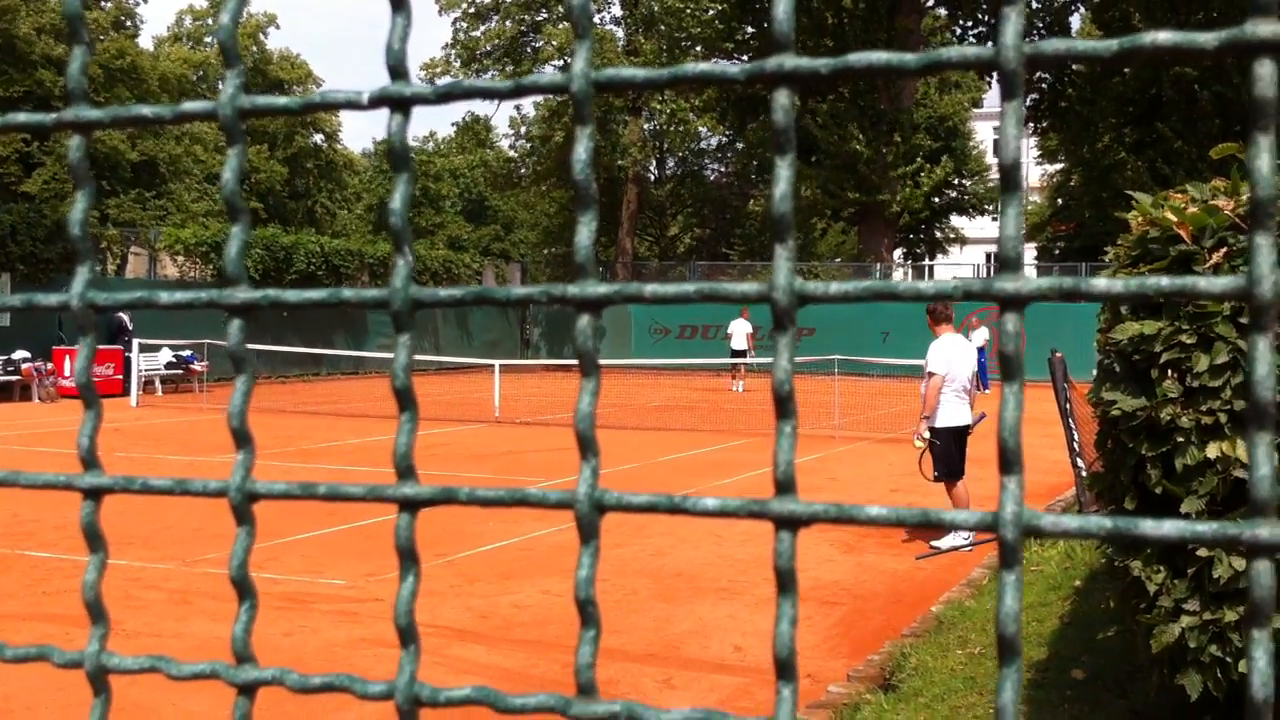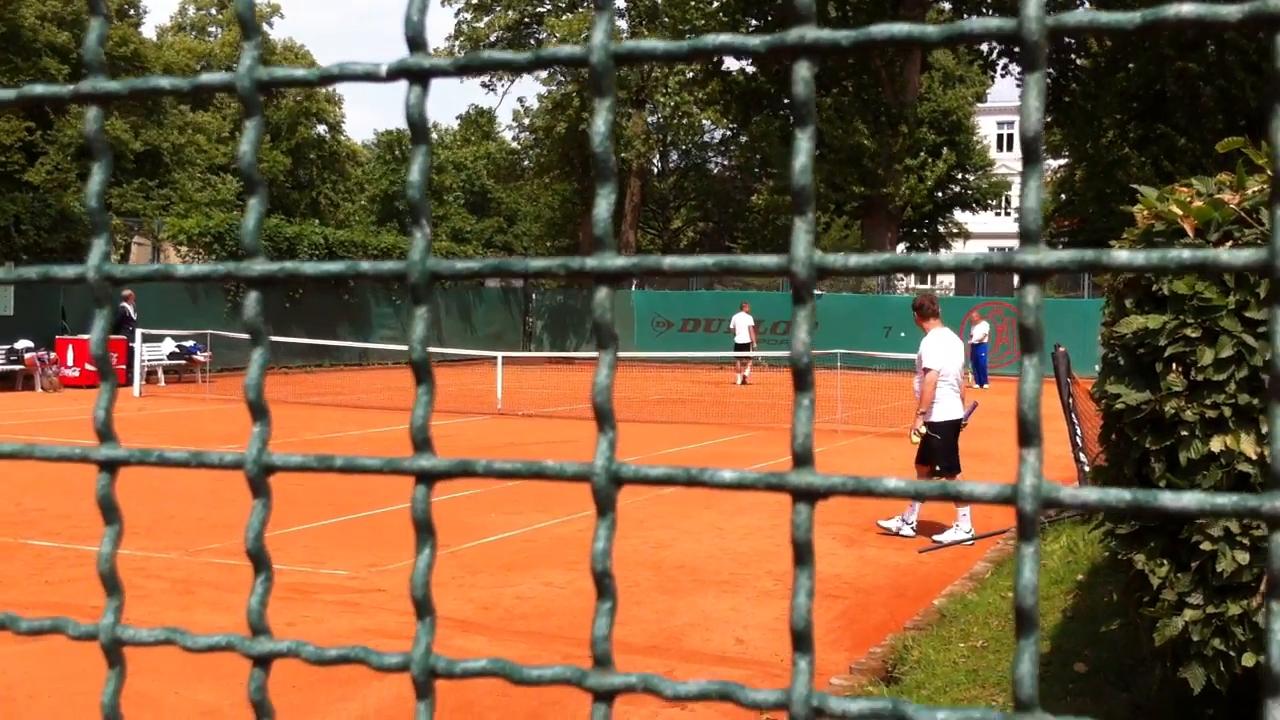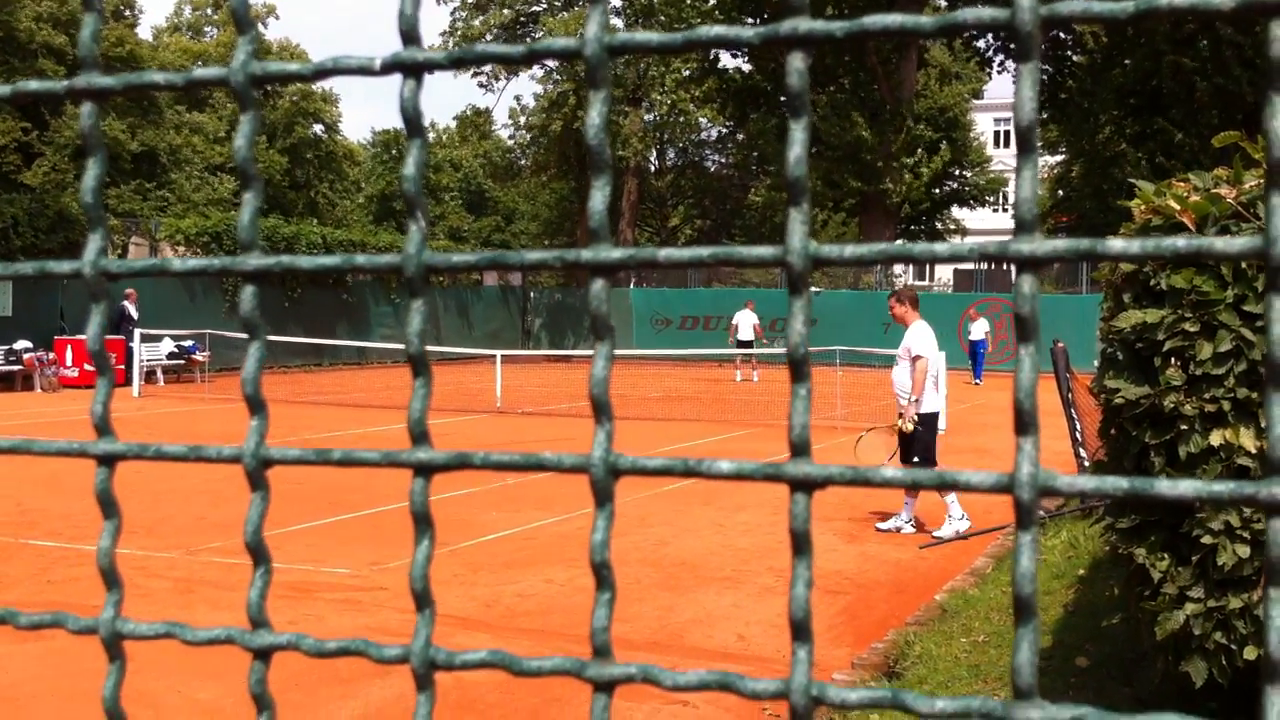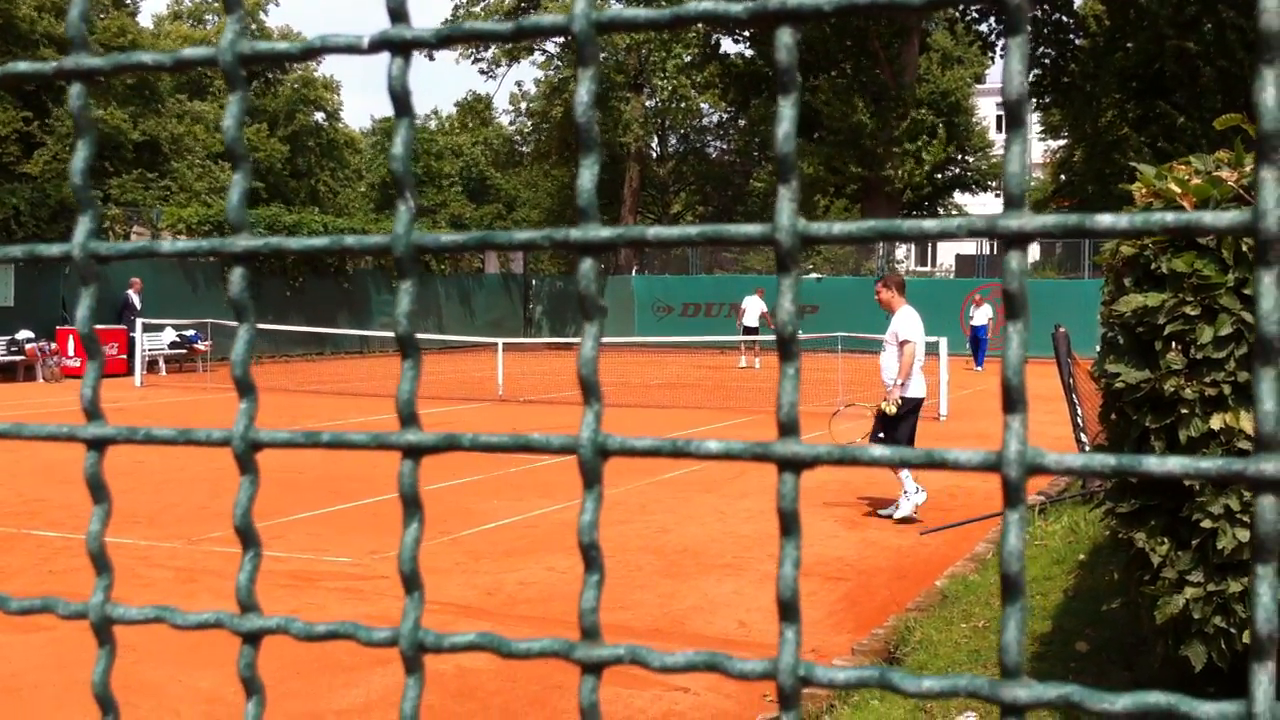
dt=0.4s
person 1, frame 1
left shoulder: (939, 347)
right shoulder: (967, 345)
left elbow: (934, 386)
right elbow: (972, 386)
left wrist: (923, 419)
left hip: (943, 421)
right hip: (961, 419)
left knee: (952, 478)
right knee: (954, 477)
left ankle: (962, 533)
right ankle: (962, 527)
person 1, frame 2
left shoulder: (931, 342)
right shoulder: (953, 339)
left elbow: (930, 381)
right elbow: (961, 379)
left wrist: (920, 415)
right wrist: (960, 409)
left hip: (940, 417)
right hip: (950, 414)
left knee: (950, 472)
right knee: (923, 467)
left ankle: (964, 527)
right ankle: (908, 520)
person 1, frame 3
left shoulder: (918, 332)
right shoulder: (915, 331)
left elbow: (921, 369)
left wrist: (912, 403)
left hip: (920, 410)
right hip: (912, 410)
left knee: (925, 465)
right knee: (910, 464)
left ankle: (957, 516)
right ankle: (905, 518)
person 1, frame 4
left shoulder: (905, 316)
right shoulder: (902, 317)
left elbow: (909, 353)
left wrist: (897, 386)
left hip: (905, 393)
right hip: (907, 393)
left knee: (882, 443)
right knee: (901, 447)
left ankle: (911, 489)
right ankle: (908, 501)
